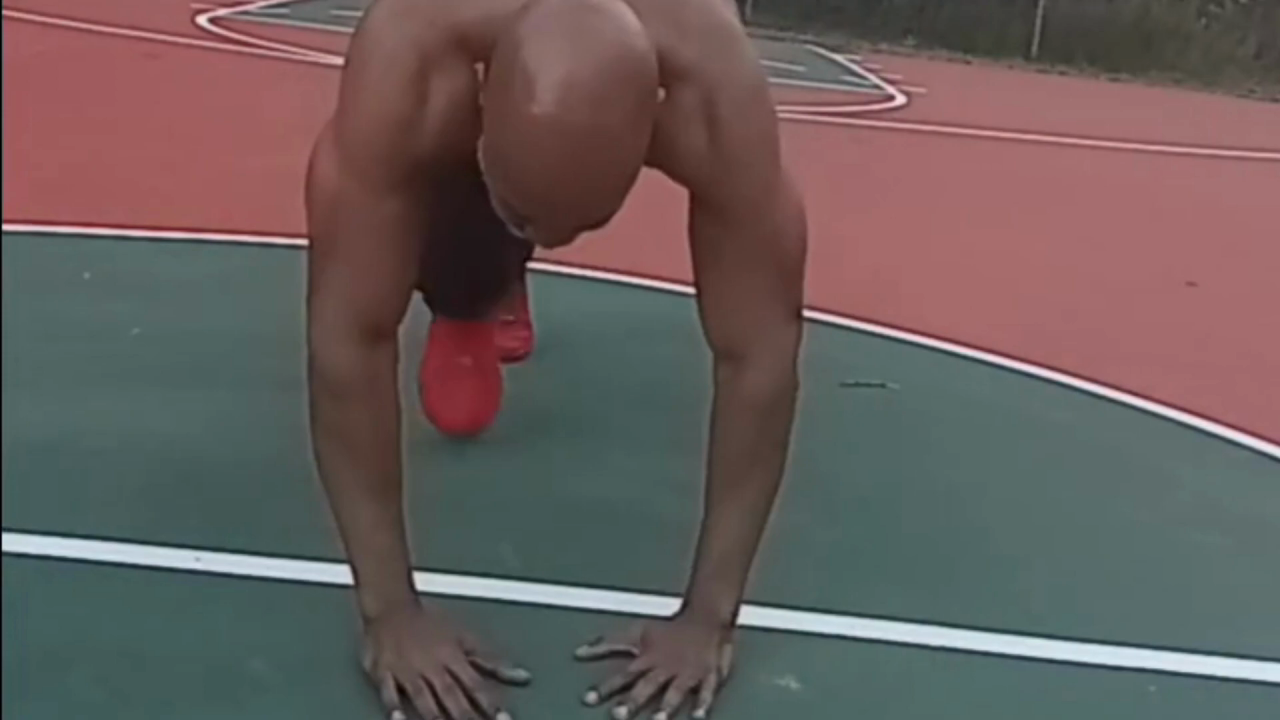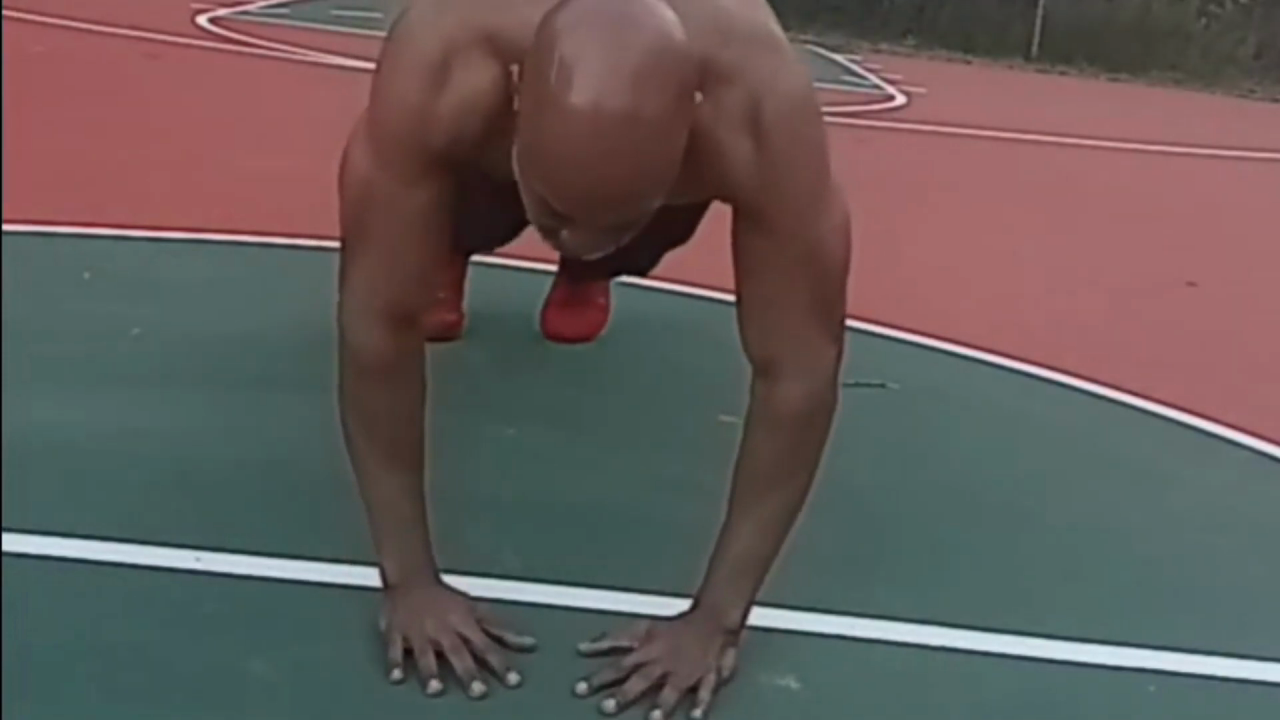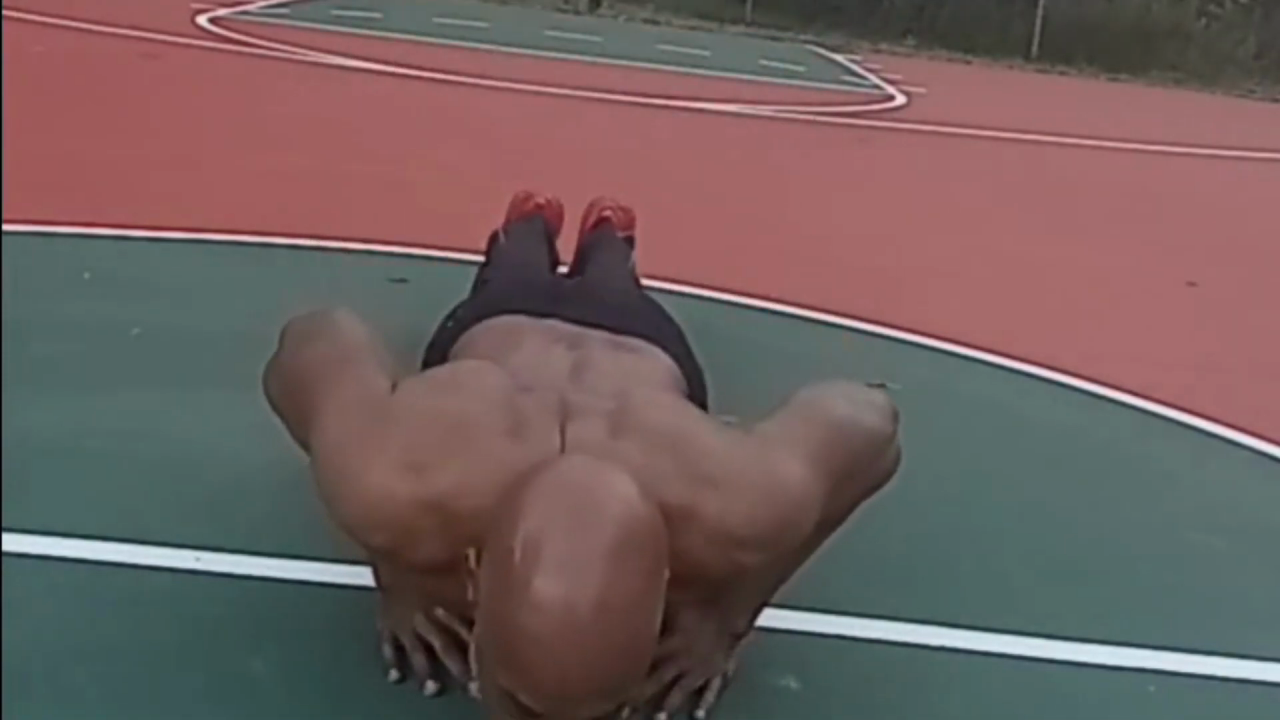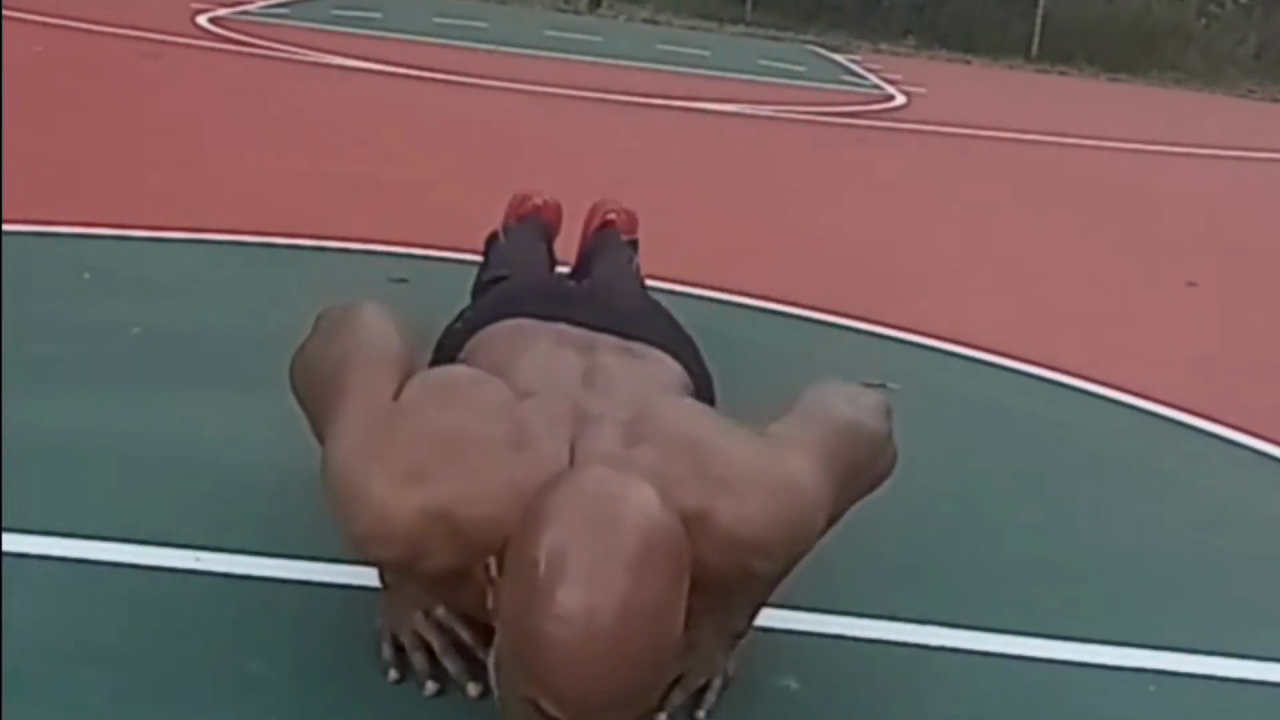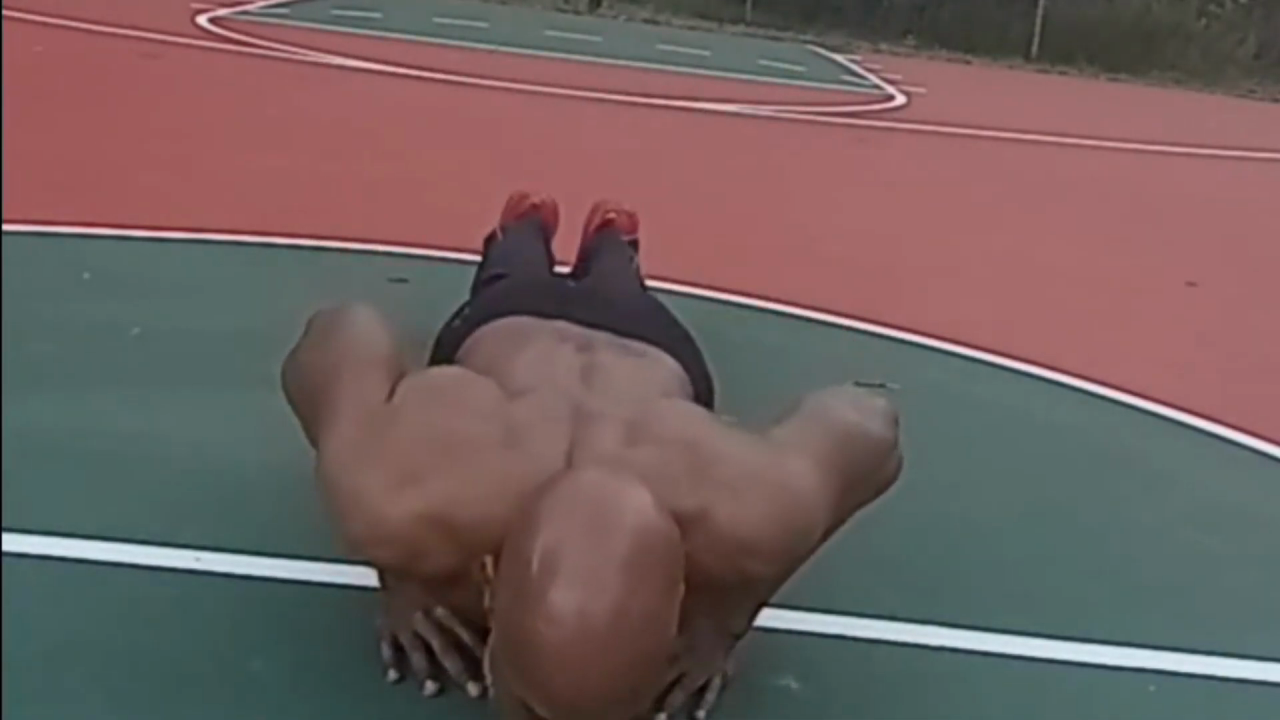
dt=1s
person 1, frame 1
left shoulder: (716, 99)
right shoulder: (406, 65)
left elbow: (760, 353)
right elbow: (350, 340)
left wrist: (708, 616)
right wrist: (389, 611)
left ankle: (494, 283)
right ankle: (465, 300)
person 1, frame 2
left shoulder: (765, 115)
right shoulder: (441, 73)
left elbow: (797, 370)
right elbow: (378, 324)
left wrist: (717, 617)
right wrist: (409, 580)
left ankle: (585, 280)
right ankle: (460, 245)
person 1, frame 3
left shoulder: (724, 509)
right shoulder: (402, 492)
left elbow: (875, 426)
right elbow: (304, 356)
left wrist: (723, 620)
right wrist: (400, 580)
left hip: (645, 354)
right hip: (492, 336)
left ankle: (607, 234)
right ankle: (529, 226)
person 1, frame 4
left shoulder: (742, 512)
right shoulder: (414, 506)
left elbow: (869, 430)
right elbow: (341, 339)
left wrist: (722, 622)
right wrist: (404, 582)
left hip: (654, 356)
left ankle: (610, 236)
right ankle: (526, 227)
person 1, frame 5
left shoulder: (741, 514)
right shoulder: (407, 498)
left elbow: (875, 438)
right elbow: (330, 341)
left wrist: (721, 622)
right wrist: (406, 582)
left hip: (655, 357)
left ankle: (612, 236)
right ankle: (523, 227)
